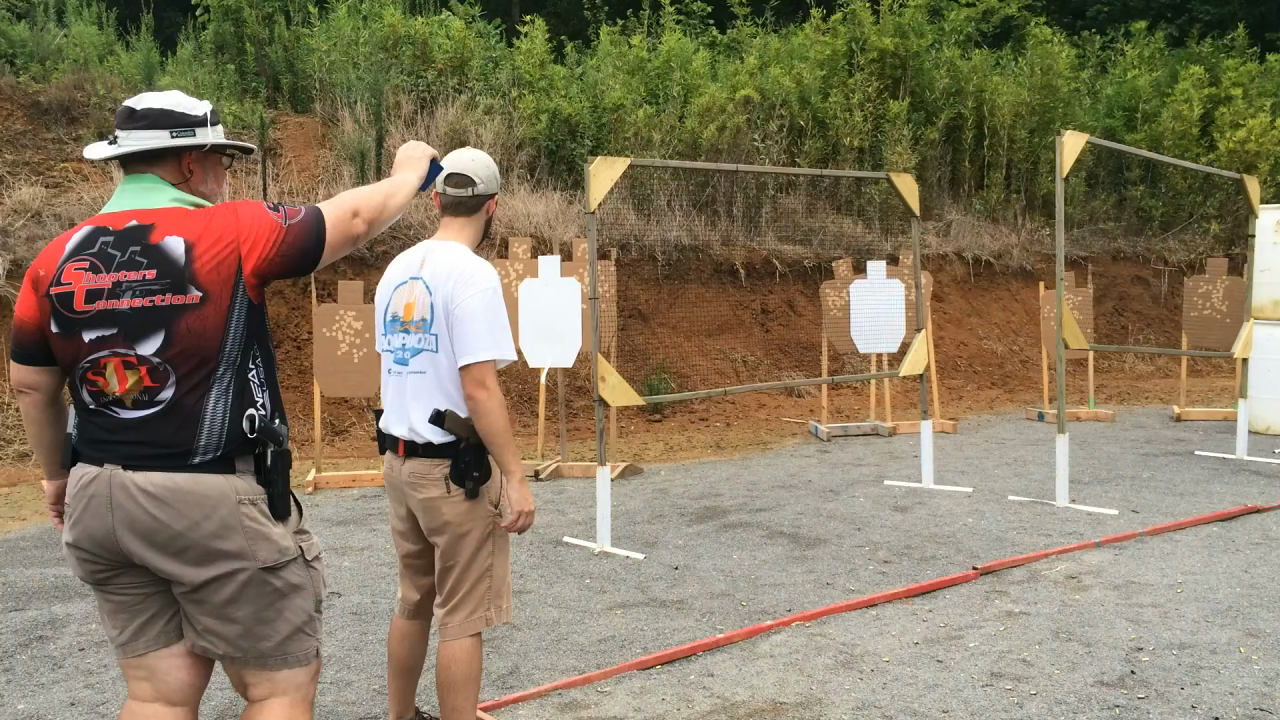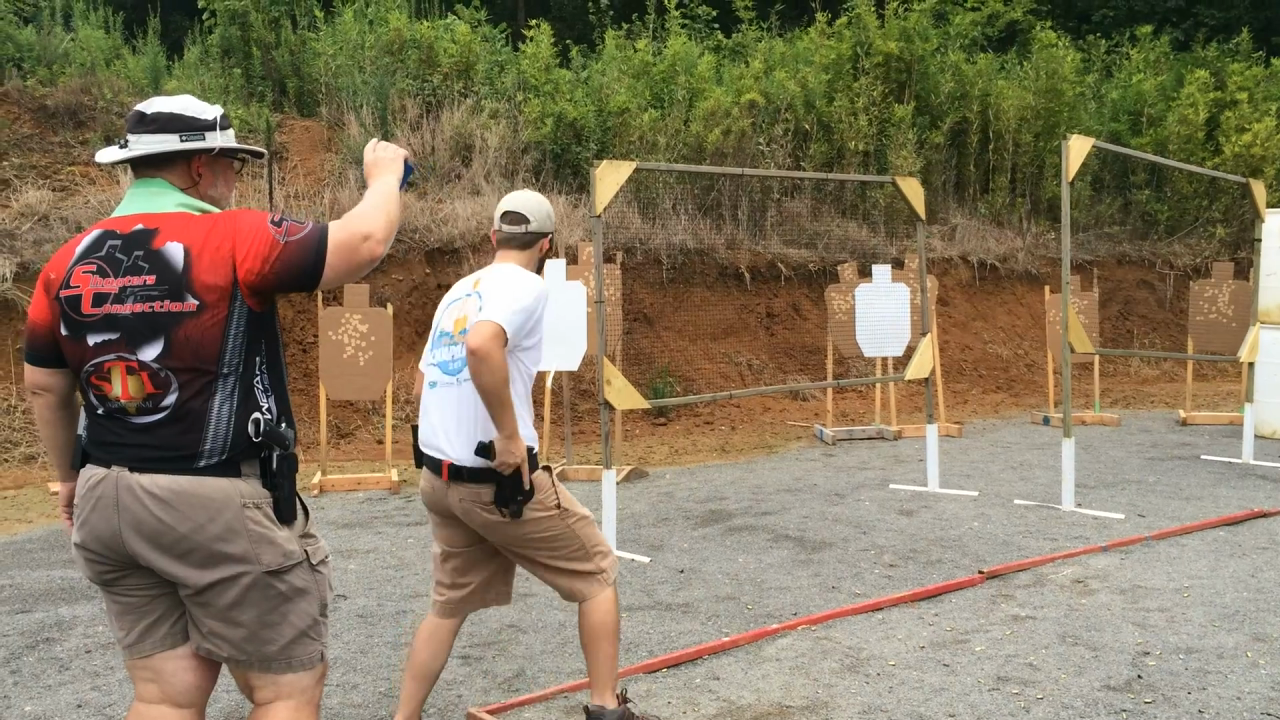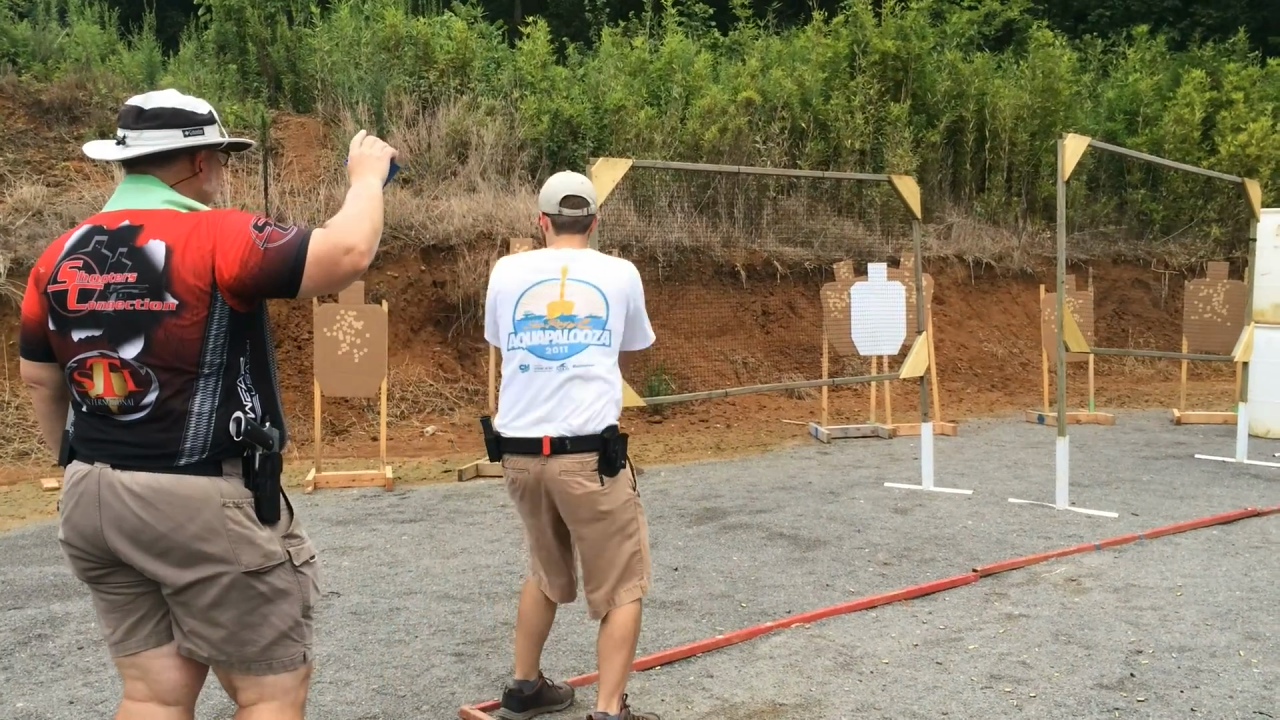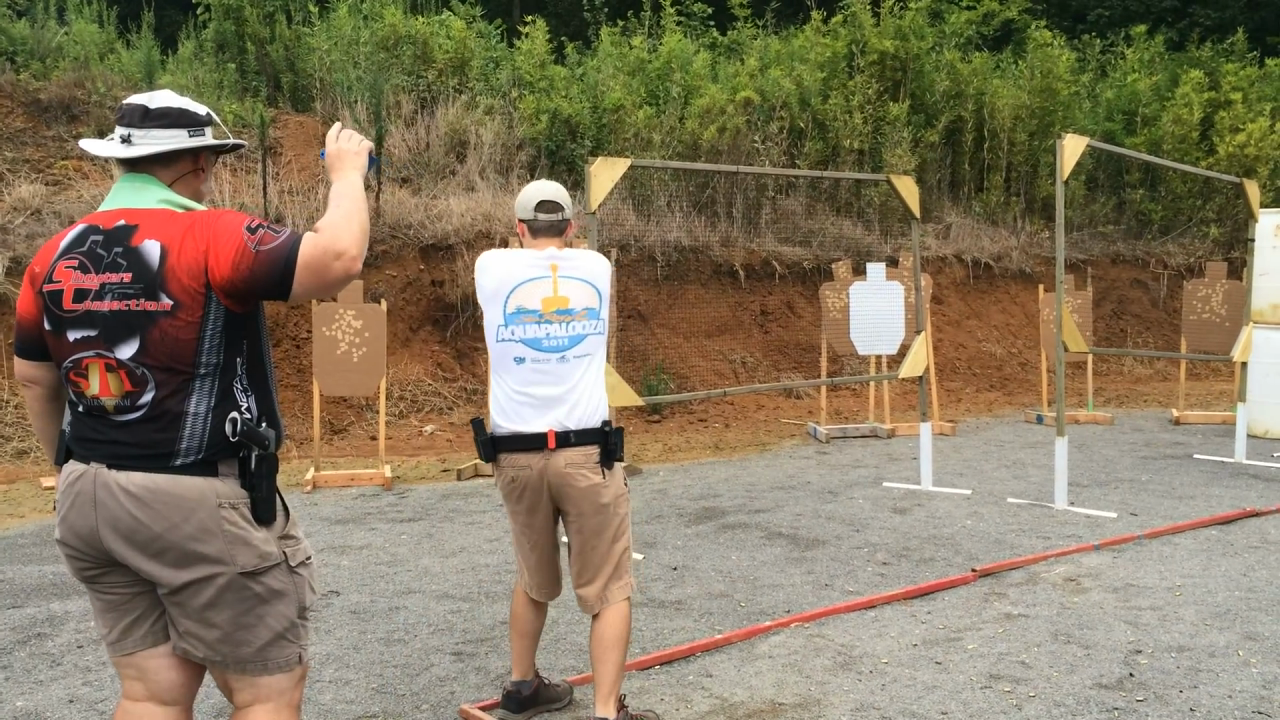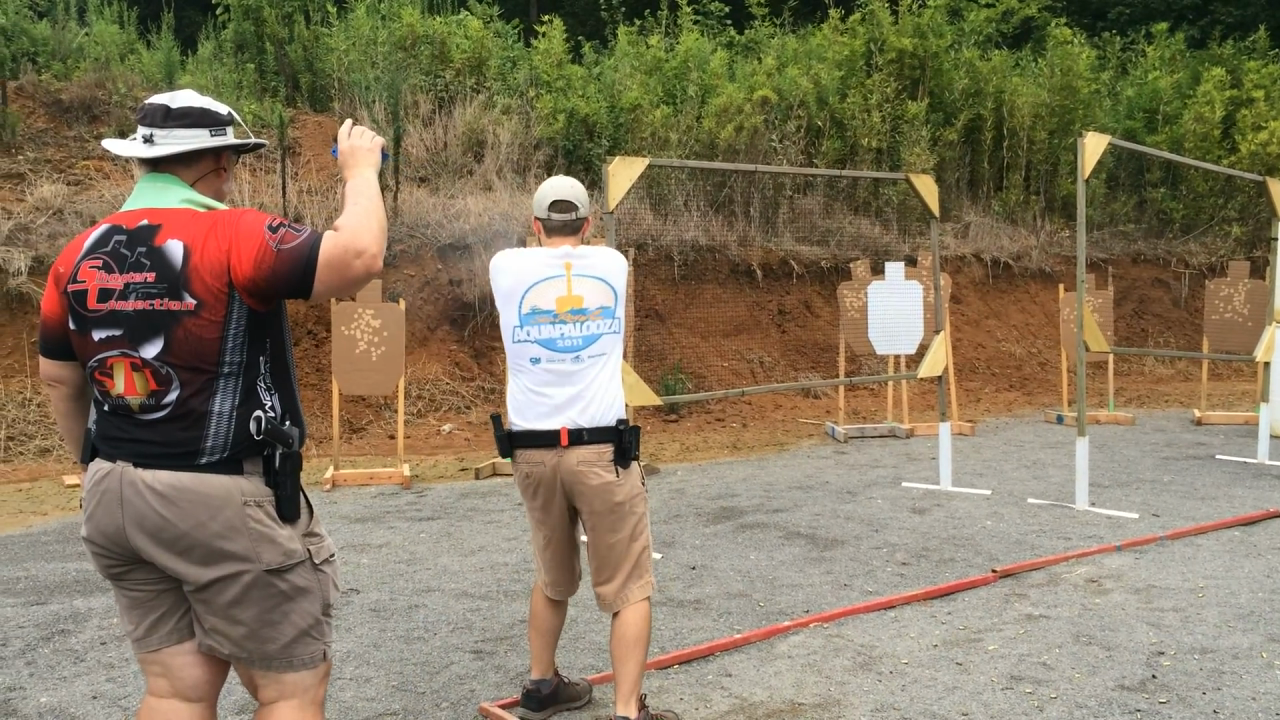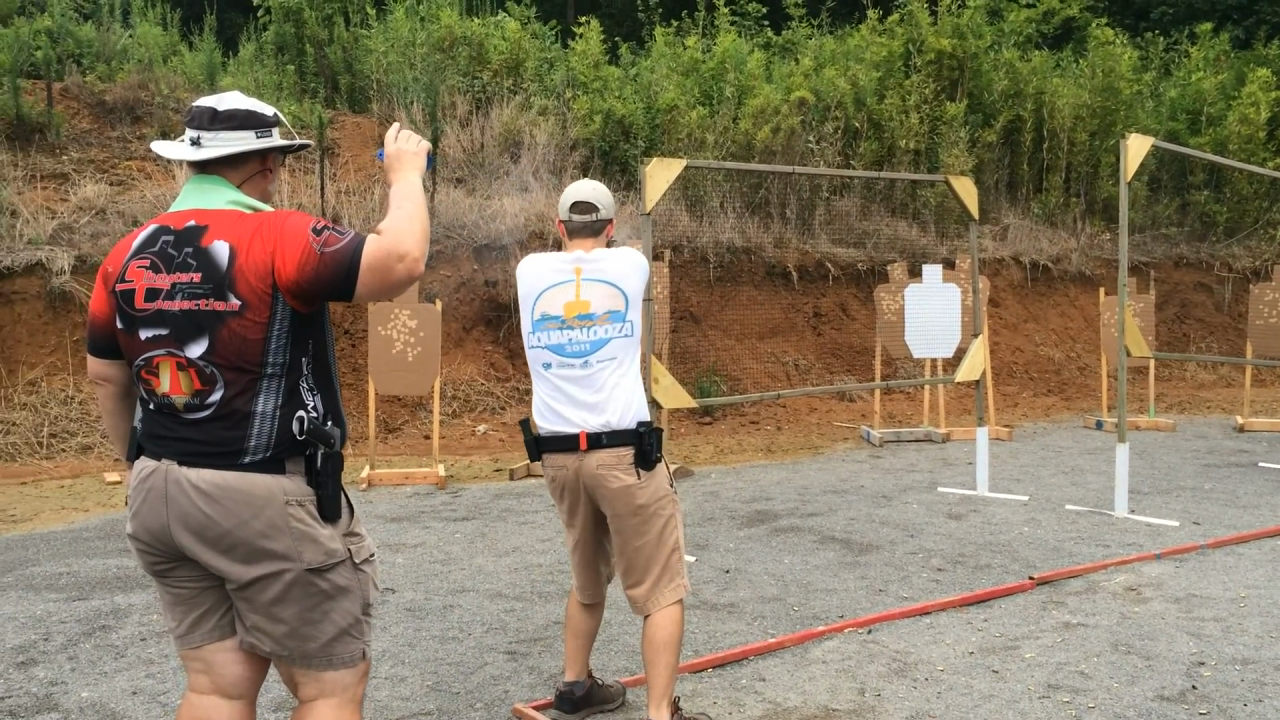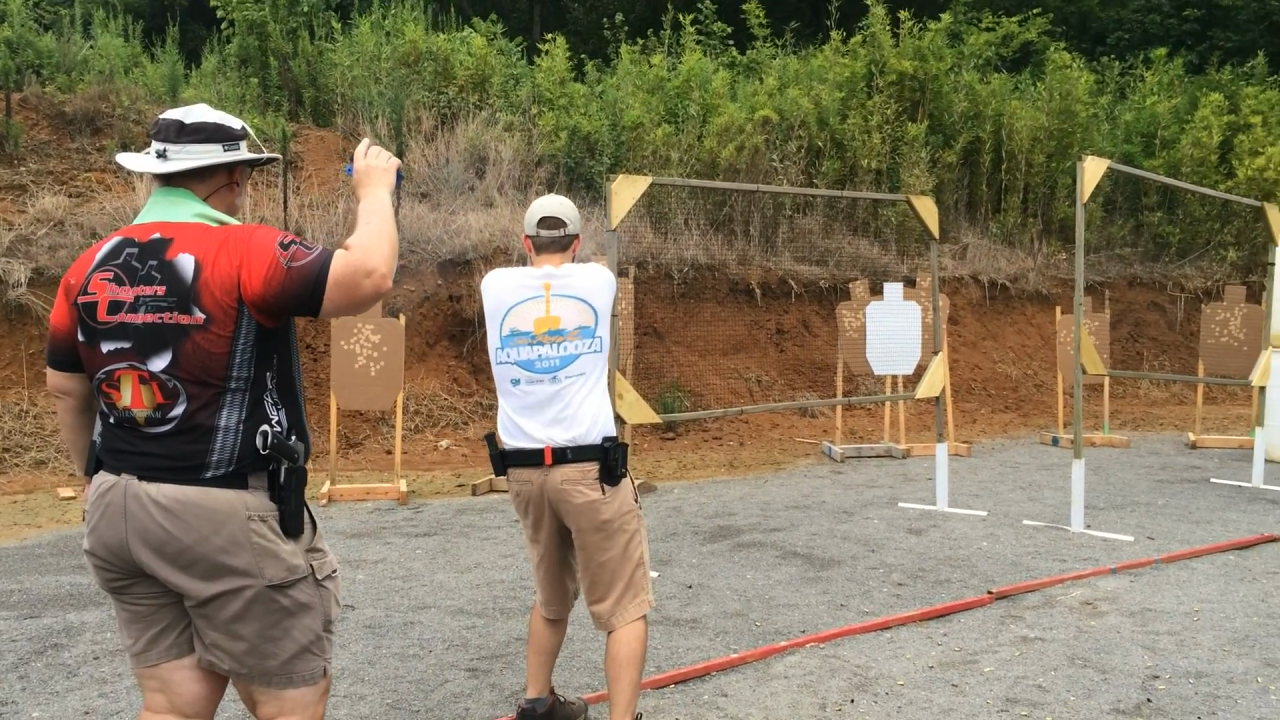
dt=0.5s
person 1, frame 1
left shoulder: (57, 259)
right shoulder: (231, 233)
left elbow: (30, 386)
right elbow: (355, 217)
left wrist: (59, 476)
right wrist: (409, 172)
left hip: (99, 500)
right hip: (212, 500)
person 1, frame 2
left shoulder: (69, 262)
right shoulder: (234, 241)
left elbow: (44, 388)
right elbow: (365, 242)
left wrist: (71, 476)
right wrist: (385, 176)
left hip: (110, 502)
right hip: (220, 503)
person 1, frame 3
left shoulder: (60, 256)
right shoulder: (218, 238)
left elbow: (40, 381)
right elbow: (347, 252)
right wrist: (367, 176)
left hip: (93, 500)
right hip: (202, 501)
person 1, frame 4
left shoulder: (54, 255)
right shoulder: (212, 238)
left elbow: (34, 380)
right elbow: (339, 258)
right wrist: (347, 173)
left hip: (90, 500)
right hip: (200, 501)
person 1, frame 5
left shoulder: (79, 254)
right shoulder: (235, 237)
left elbow: (59, 381)
right elbow: (359, 256)
right wrist: (360, 171)
left hip: (115, 499)
right hip: (223, 501)
person 1, frame 6
left shoulder: (127, 254)
right shoulder: (279, 238)
left elbow: (106, 377)
right elbow: (401, 260)
right wrist: (406, 174)
left hip: (160, 496)
right hip: (266, 498)
person 1, frame 7
left shoulder: (91, 265)
right shoulder: (245, 251)
left elbow: (65, 390)
right elbow: (368, 276)
left wrist: (101, 483)
right wrist: (374, 191)
left hip: (119, 511)
right hip: (228, 513)
person 2, frame 1
left shoulder: (398, 268)
right shoulder: (473, 274)
right elbow: (479, 387)
right wrist: (515, 476)
left hip: (400, 459)
right hip: (454, 467)
left knee: (414, 606)
right knee: (462, 620)
person 2, frame 2
left shoulder: (457, 291)
right shoulder: (526, 287)
left elbow: (422, 385)
right elbow: (482, 345)
right wrist: (510, 435)
left hip: (439, 476)
right hip: (499, 480)
left knee: (449, 604)
right knee: (596, 576)
person 2, frame 3
left shoulder: (506, 272)
right shoulder: (622, 275)
left hip: (520, 456)
right hip: (589, 457)
left knee: (547, 577)
right knee: (623, 587)
person 2, frame 4
left shoulder: (492, 267)
right shoulder: (598, 267)
left hip: (517, 454)
right hip: (586, 452)
left knee: (533, 576)
right knee: (609, 588)
person 2, frame 5
left shoulder: (505, 266)
right shoulder: (612, 263)
left hip: (533, 452)
right hip: (600, 450)
left knee: (554, 574)
right knee: (628, 587)
person 2, frame 6
left shoulder: (530, 270)
right shoulder: (630, 264)
left hip: (559, 455)
right hip: (624, 451)
left knee: (588, 578)
right knee: (661, 589)
person 2, frame 7
left shoulder: (496, 285)
right shoulder: (599, 280)
left hip: (524, 471)
right hip: (589, 467)
left knee: (552, 595)
right knee: (624, 605)
